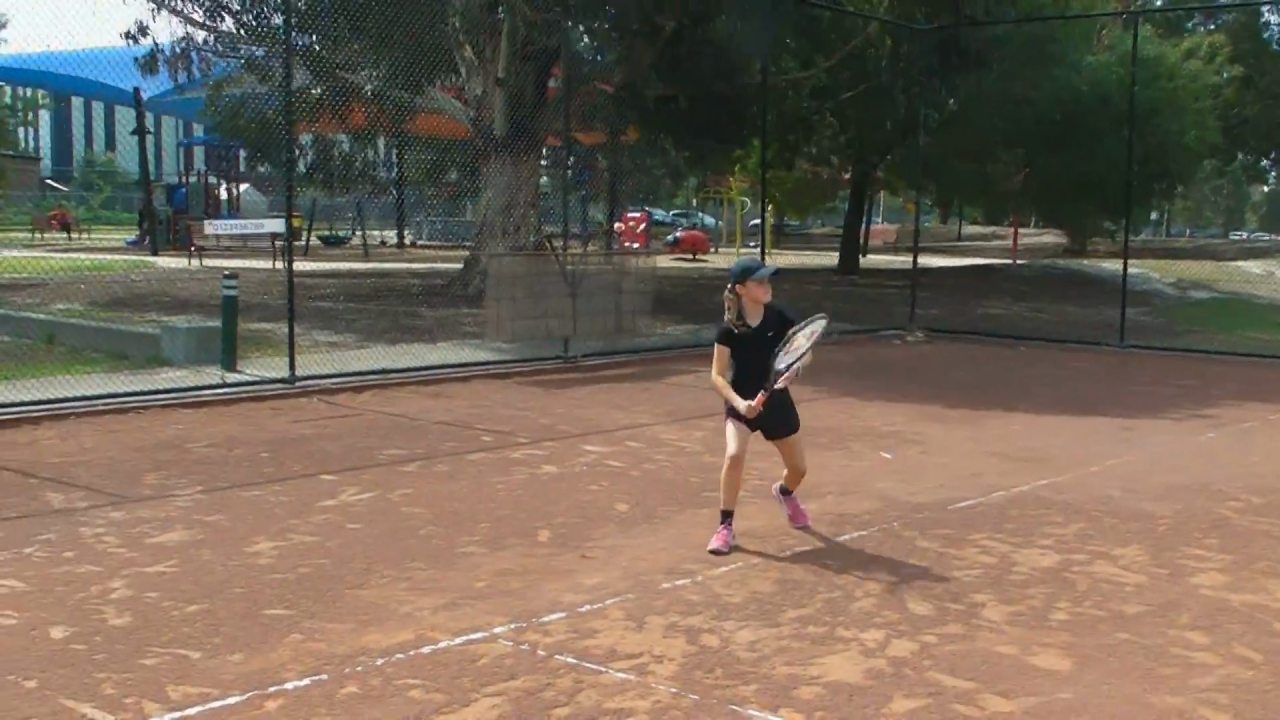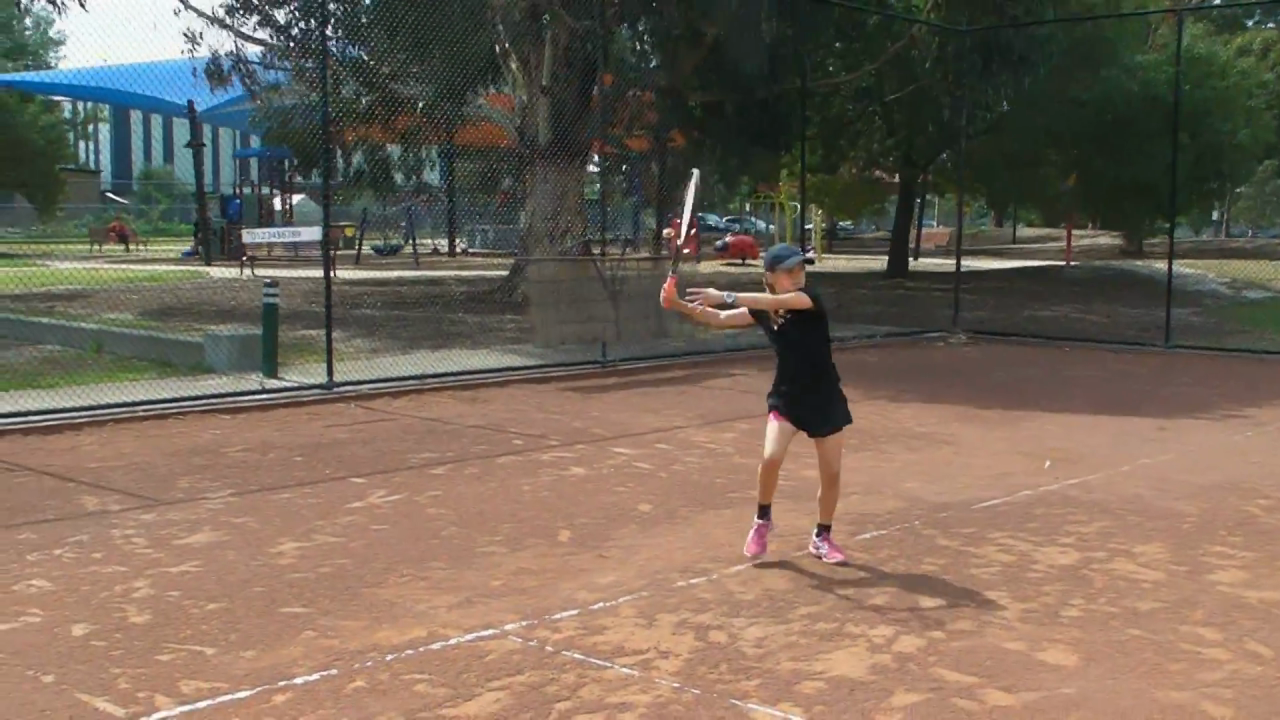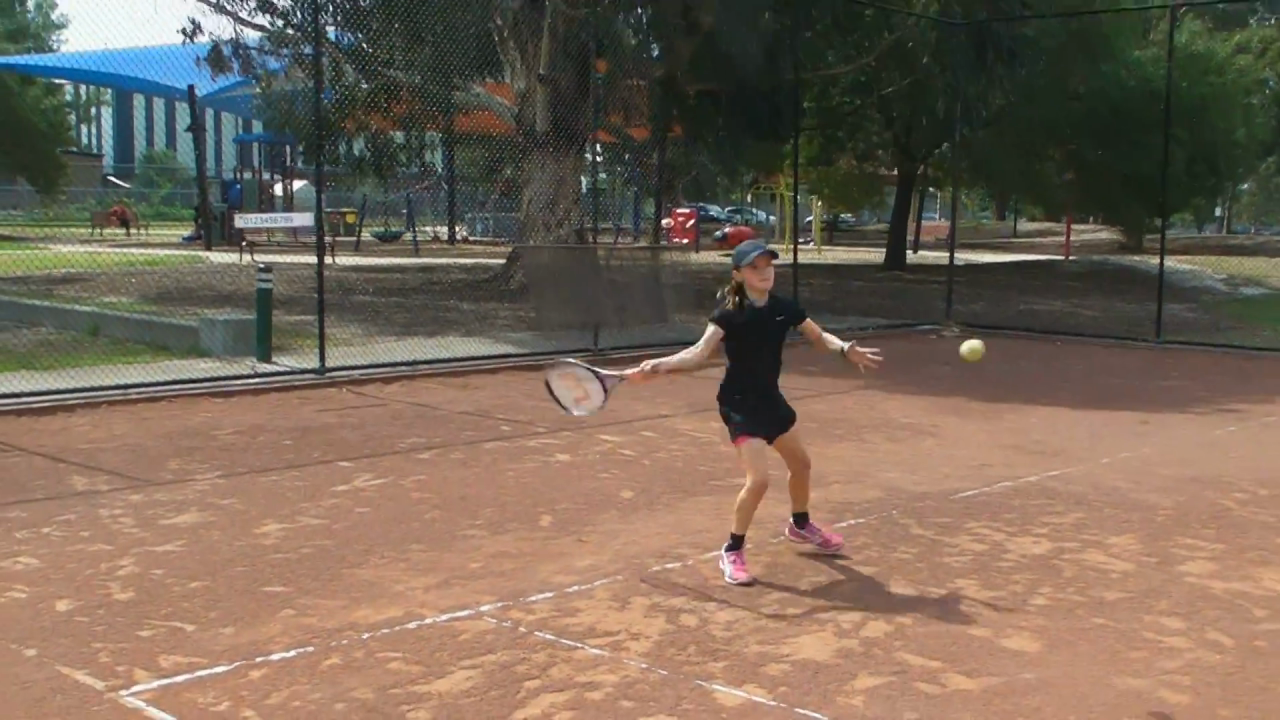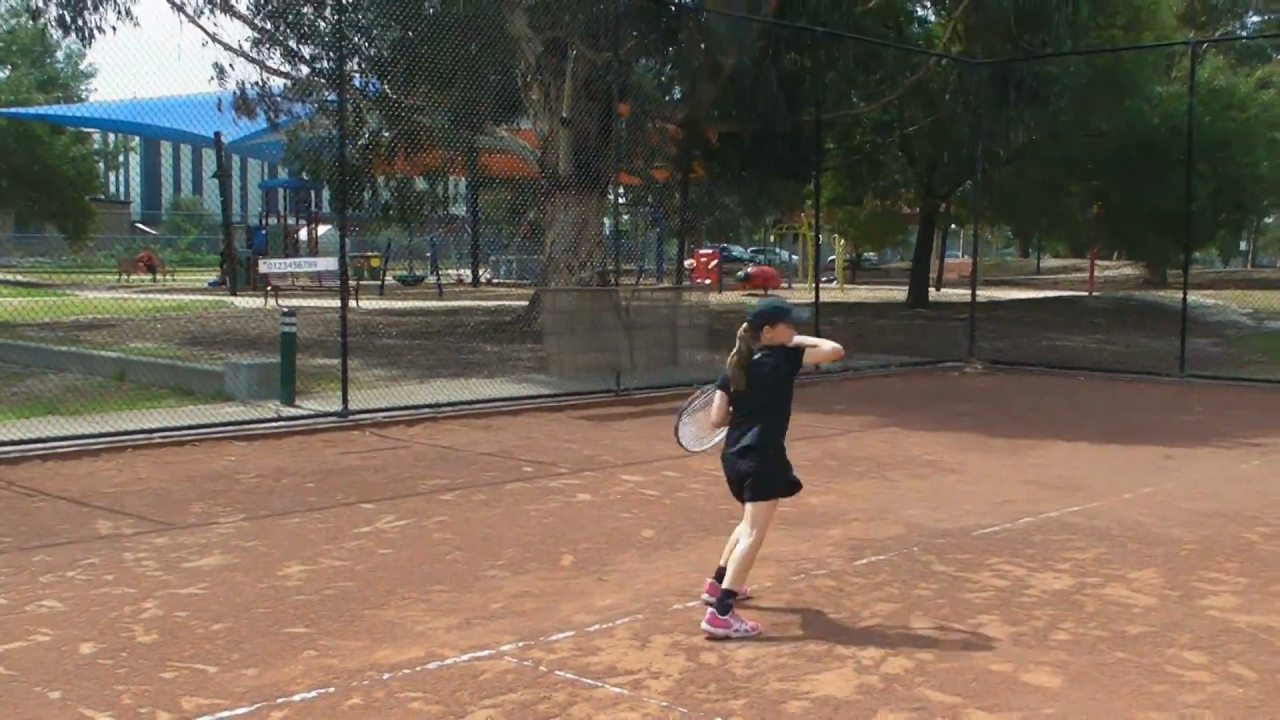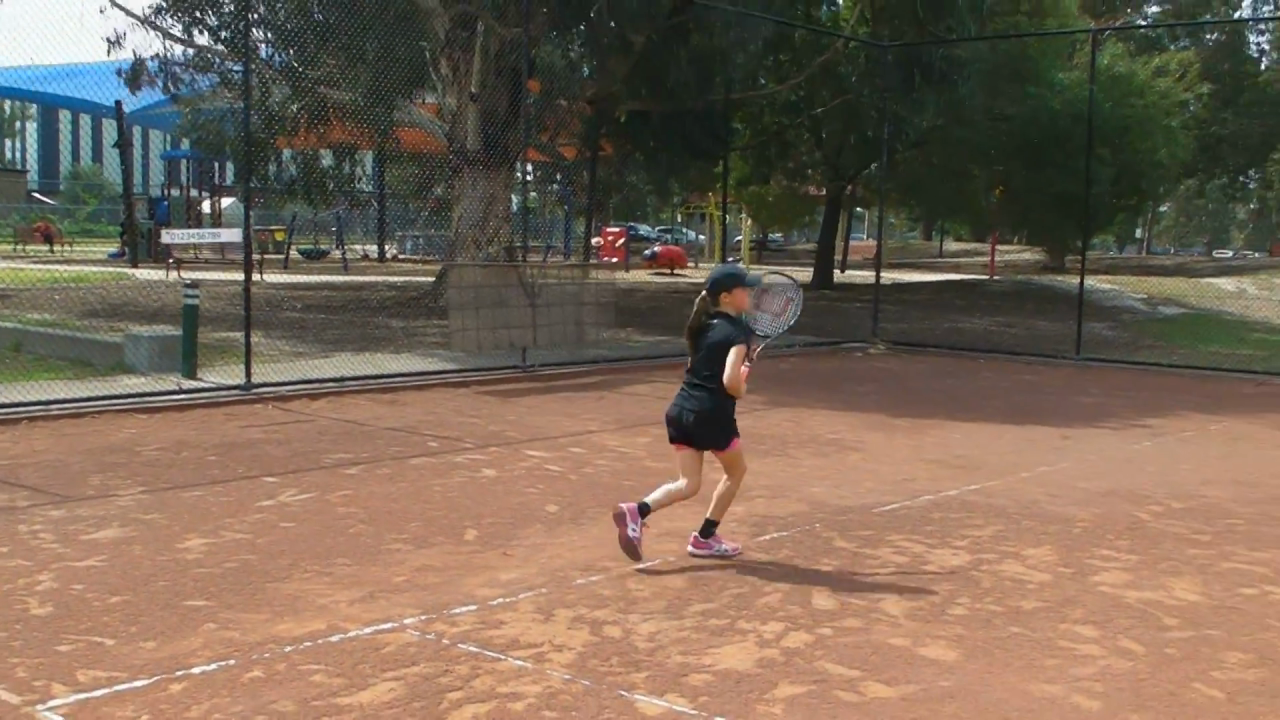
dt=0.5s
person 1, frame 1
left shoulder: (779, 316)
right shoulder: (729, 328)
left elbow: (804, 352)
right elbow: (717, 374)
left wrist: (792, 370)
right wrist: (737, 402)
left hip: (776, 401)
right hip: (742, 402)
left knee: (798, 468)
right knee: (734, 456)
left ankle: (784, 492)
right ankle: (726, 526)
person 1, frame 2
left shoulder: (810, 301)
right shoulder: (763, 311)
left elbow: (778, 300)
right elbow: (719, 319)
left wrist: (725, 297)
right wrist: (680, 305)
left hip: (824, 397)
right hip: (786, 396)
left knee: (831, 474)
right knee: (770, 459)
left ankle: (822, 537)
right ankle: (763, 520)
person 1, frame 3
left shoulder: (783, 304)
right shoulder: (732, 309)
left elbow: (819, 335)
right elbow: (699, 353)
left wrist: (847, 348)
right wrist: (661, 365)
left hip: (769, 400)
right hip: (741, 404)
left knee: (801, 463)
right knee: (759, 480)
left ankle: (802, 525)
right ankle: (733, 551)
person 1, frame 4
left shoulder: (734, 367)
right shoulder: (786, 356)
left elbow: (717, 419)
right elbow: (835, 351)
right wrist: (801, 341)
left hip: (734, 456)
right hip: (762, 457)
left knee: (752, 521)
right knee: (752, 537)
left ankle: (719, 583)
right ankle: (721, 613)
person 1, frame 5
left shoulder: (703, 325)
right shoulder: (737, 332)
right elbow: (731, 381)
right wrist: (741, 391)
left hip: (681, 409)
right hip: (711, 414)
left knee: (687, 486)
right knee: (736, 472)
left ankle: (635, 513)
right ankle: (704, 538)
